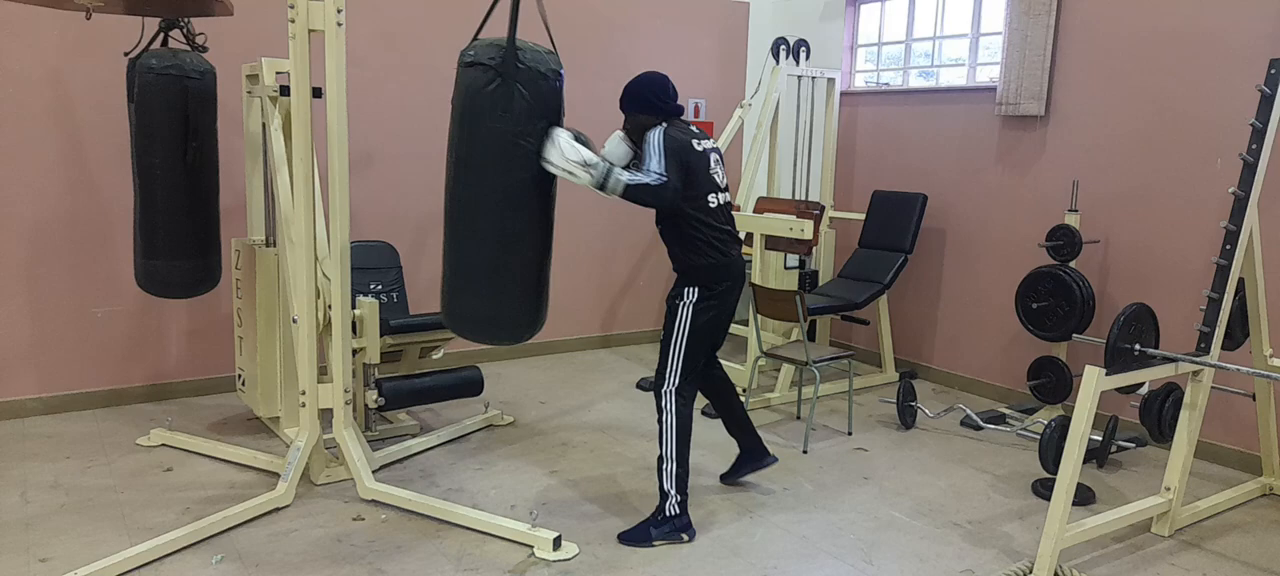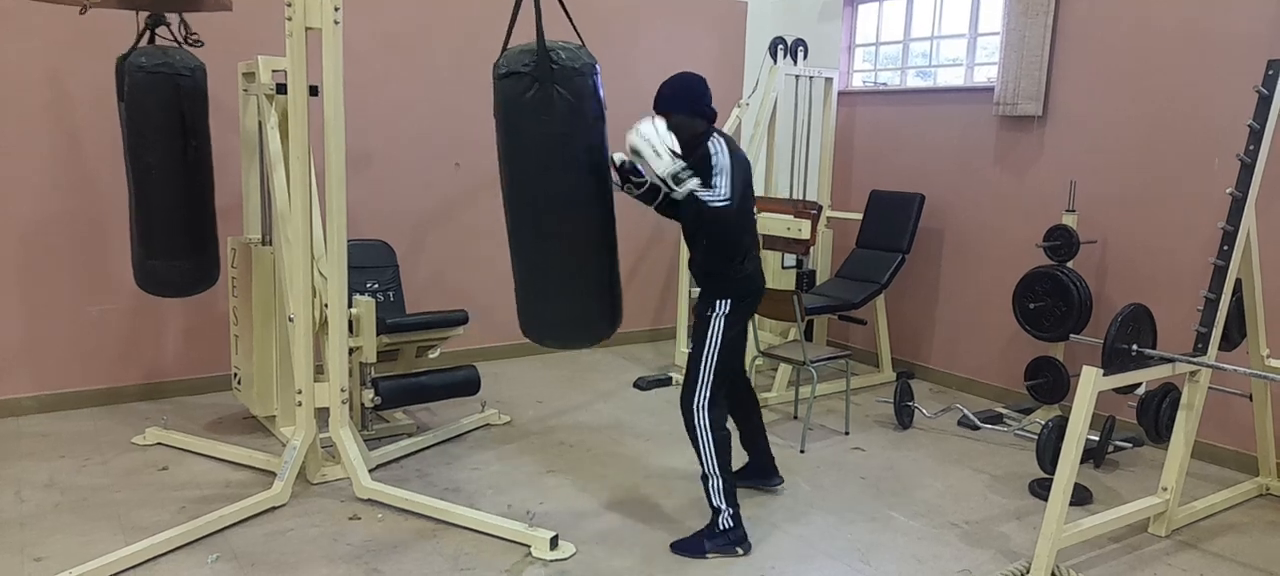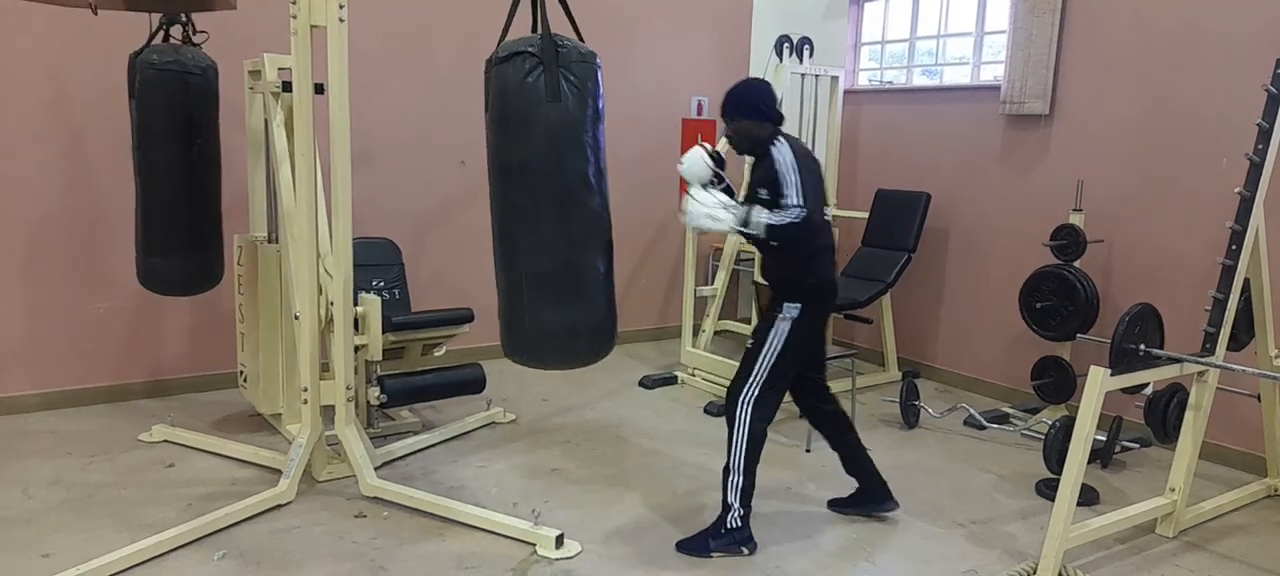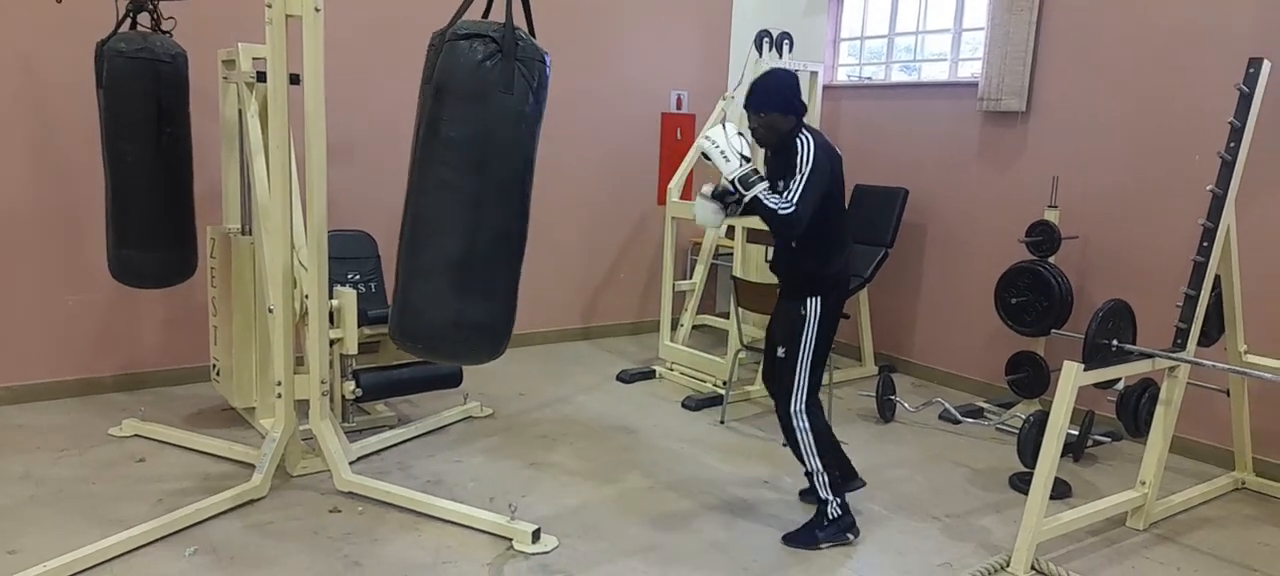
dt=0.5s
person 1, frame 1
left shoulder: (662, 139)
right shoulder: (696, 139)
left elbow: (655, 187)
left wrist: (585, 166)
right wrist: (620, 166)
left hip: (701, 280)
right hip: (727, 270)
left knee: (672, 387)
right knee: (700, 366)
left ankle: (673, 515)
right ankle: (752, 449)
person 1, frame 2
left shoulder: (719, 150)
right shoulder: (693, 152)
left elbow: (725, 213)
right elbow: (679, 209)
left wrist: (672, 173)
right wrist: (634, 179)
left hip: (729, 289)
right hip: (727, 283)
left knee: (701, 400)
right knee: (730, 375)
left ankle: (727, 527)
right ankle: (761, 465)
person 1, frame 3
left shoulder: (784, 156)
right shoulder: (769, 159)
left elbow: (798, 221)
right elbow: (763, 225)
left wrist: (729, 214)
right wrist: (715, 184)
left hip: (800, 297)
right hip: (803, 294)
left knee: (748, 400)
right knee: (809, 391)
left ankle: (734, 526)
right ankle: (873, 489)
person 1, frame 4
left shoulder: (811, 151)
right shoulder: (779, 149)
left elbow: (787, 217)
left wrist: (739, 171)
right wrist: (725, 198)
left hip: (817, 290)
right hip: (798, 285)
left knee: (795, 401)
right knee: (781, 382)
left ankle: (834, 516)
right ankle: (838, 472)
